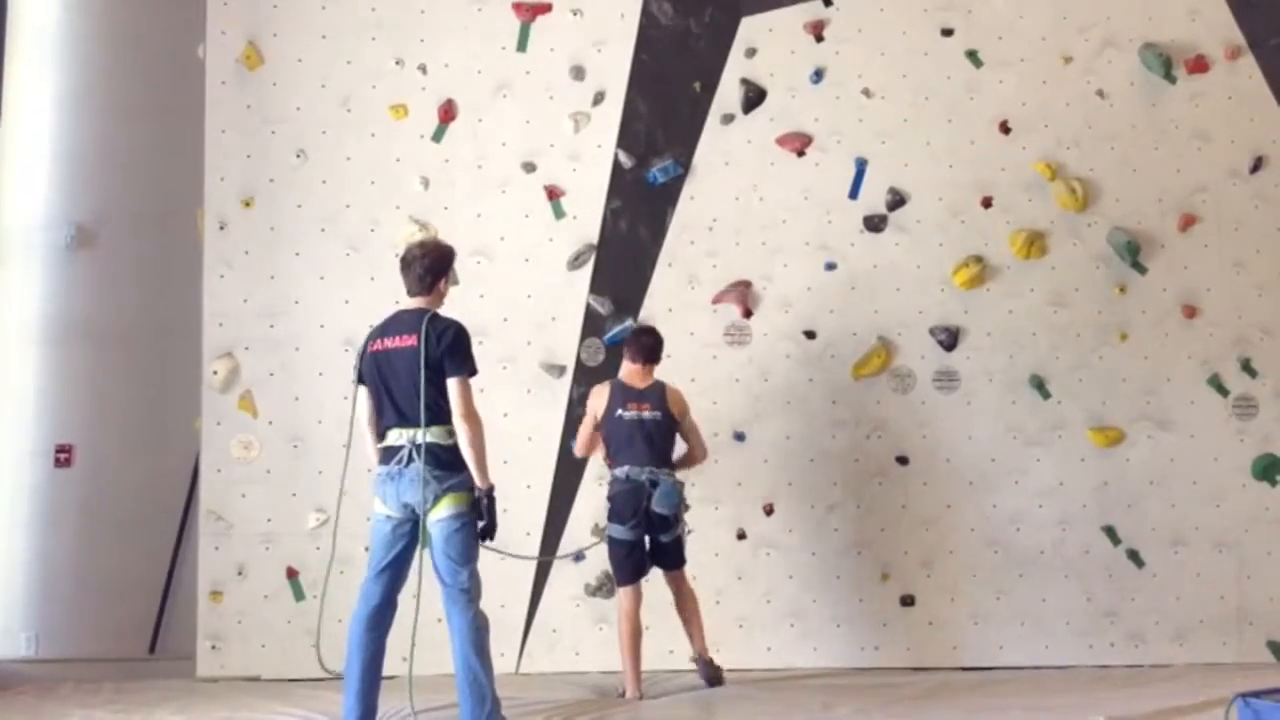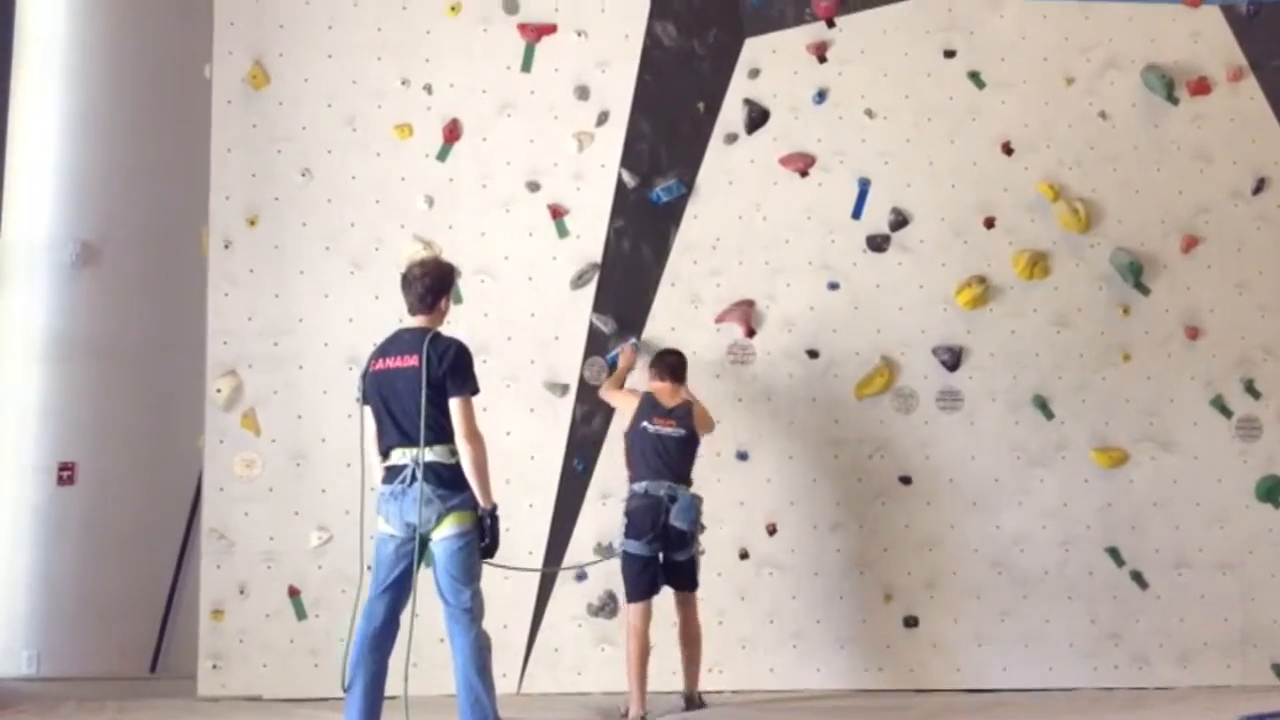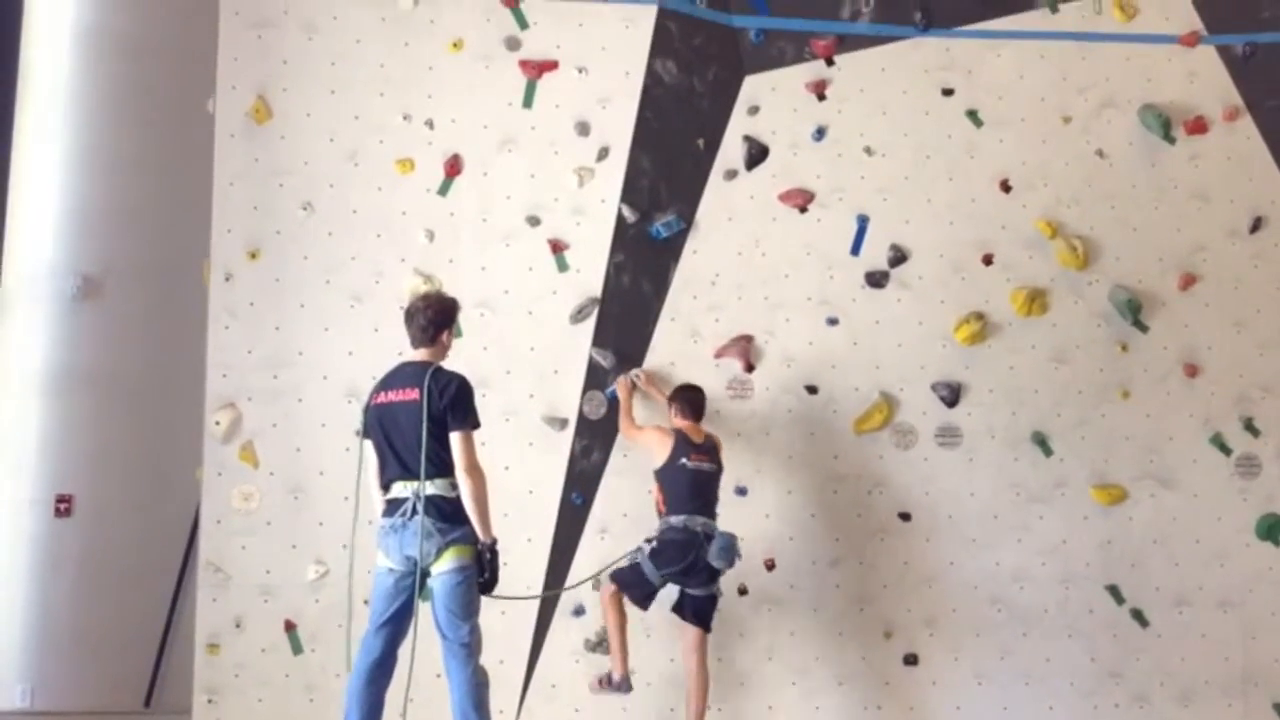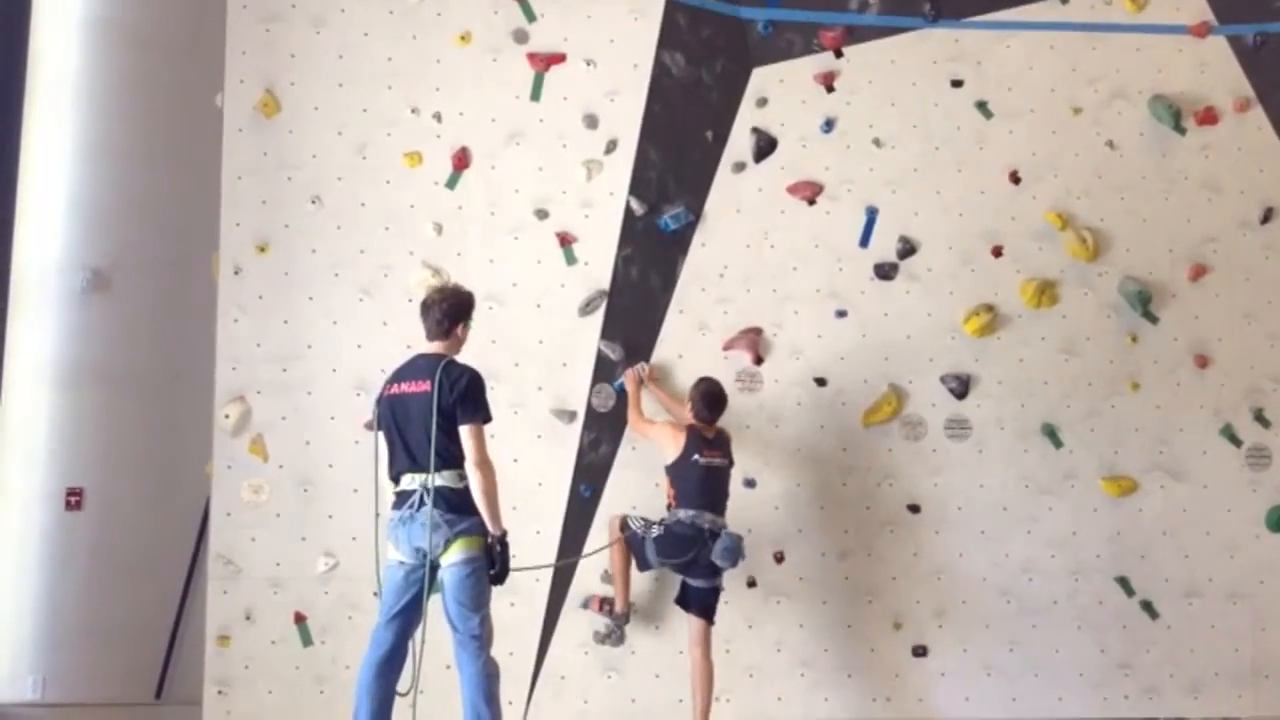
dt=0.5s
person 1, frame 1
left shoulder: (375, 338)
right shoulder: (447, 332)
left elbow: (368, 421)
right elbow: (463, 416)
right wrist: (484, 486)
left hip: (391, 475)
right hip: (442, 475)
left knee: (375, 595)
right knee: (460, 597)
person 1, frame 2
left shoulder: (378, 357)
right shoulder: (449, 351)
left elbow: (373, 441)
right elbow: (466, 436)
right wrist: (487, 505)
left hip: (394, 494)
right hip: (445, 493)
left knee: (379, 614)
right knee: (463, 615)
person 1, frame 3
left shoulder: (380, 391)
right shoulder: (450, 385)
left elbow: (375, 474)
right elbow: (467, 471)
right wrist: (487, 541)
left hip: (395, 527)
right hip: (445, 526)
left knee: (376, 647)
right knee: (460, 650)
person 1, frame 4
left shoulder: (394, 381)
right shoulder: (462, 378)
right elbow: (476, 463)
right wrist: (497, 533)
left hip: (403, 516)
right hip: (453, 518)
left knee: (388, 637)
right knee: (472, 641)
person 2, frame 1
left shoulder: (602, 393)
right shoulder: (671, 396)
left elbow: (582, 450)
right elbow: (698, 452)
left hip: (624, 496)
right hip: (664, 495)
left knee: (628, 596)
right knee: (678, 579)
left ankle: (632, 688)
right ankle: (703, 658)
person 2, frame 2
left shoulder: (636, 403)
right shoulder: (696, 412)
left elbow: (606, 390)
left wrist: (625, 365)
right wrist: (682, 388)
left hip: (643, 512)
right hip: (682, 514)
left knee: (638, 615)
right knee: (687, 607)
person 2, frame 3
left shoulder: (663, 439)
right shoulder: (714, 446)
left elbow: (627, 427)
right elbow: (690, 422)
left wrist: (625, 395)
right wrist: (654, 389)
left hip: (674, 544)
right hip: (708, 550)
left knee: (611, 589)
right knee: (695, 648)
left ankle: (619, 675)
person 2, frame 4
left shoulder: (674, 435)
right shoulder: (724, 440)
left elbow: (635, 421)
right elbow: (692, 420)
left wrist: (633, 388)
right wrist: (653, 386)
left hip: (679, 537)
right hip: (712, 546)
left knee: (618, 523)
right knee: (700, 642)
left ankle: (619, 610)
